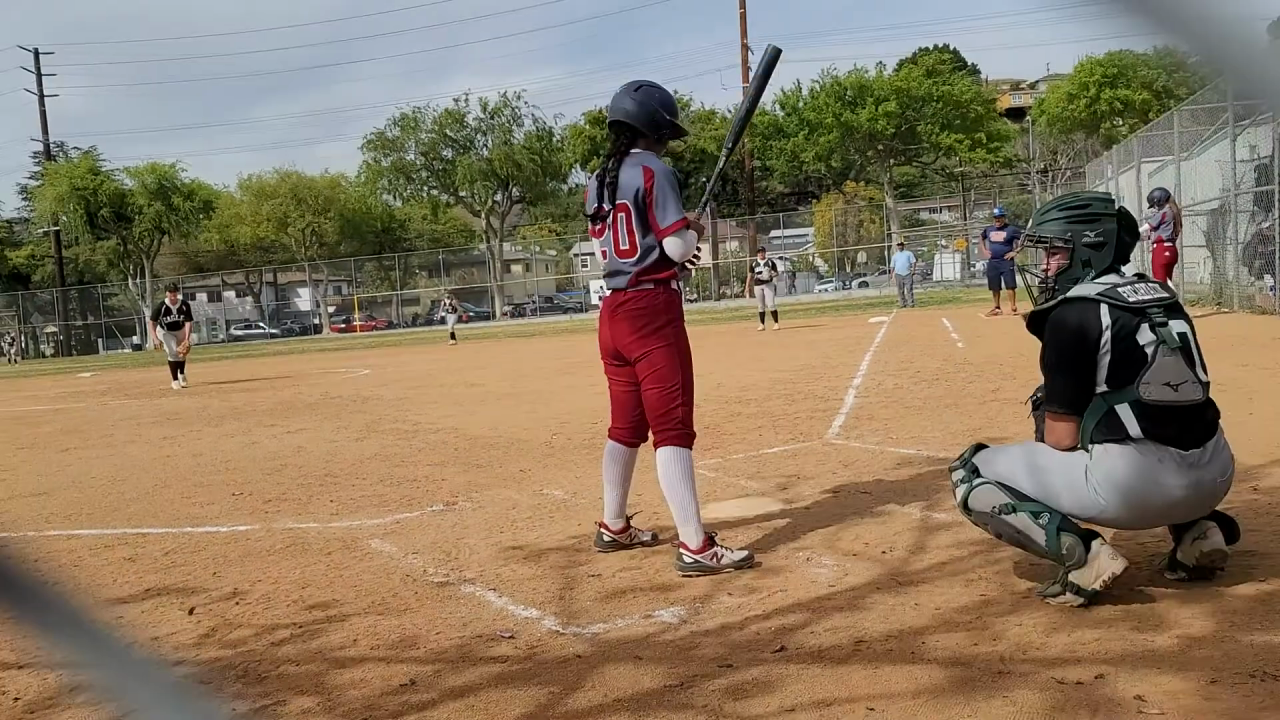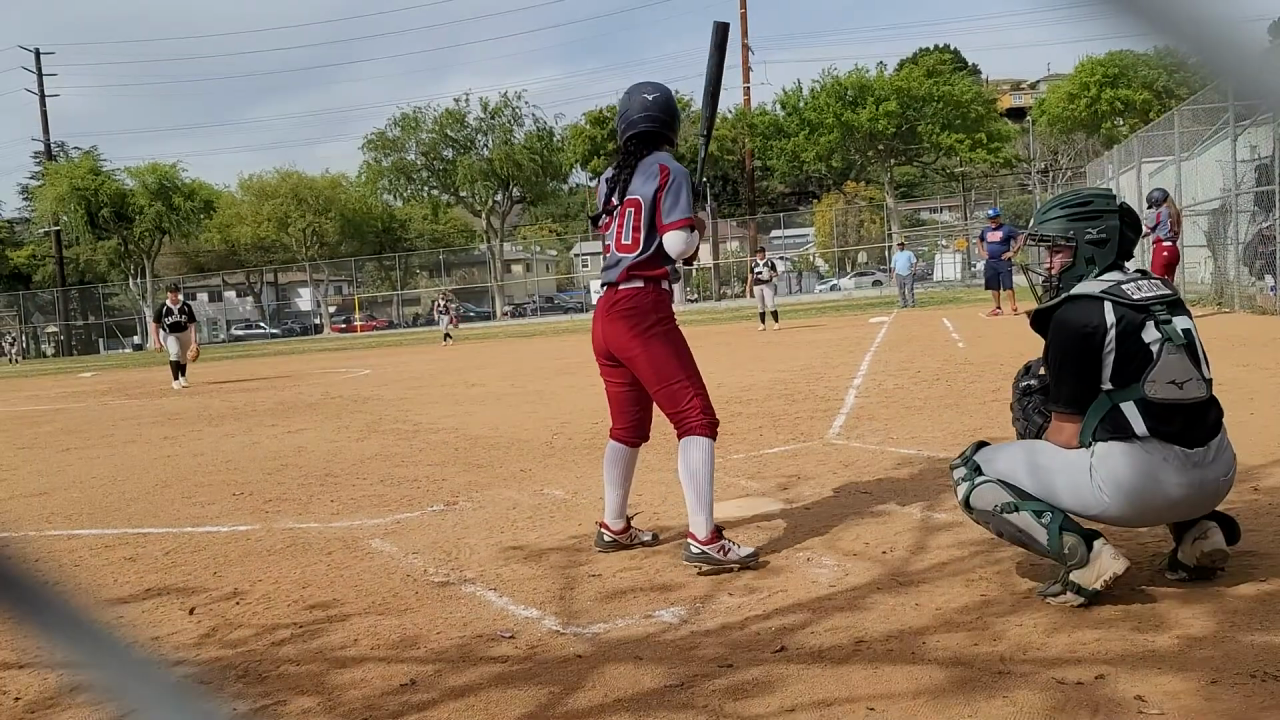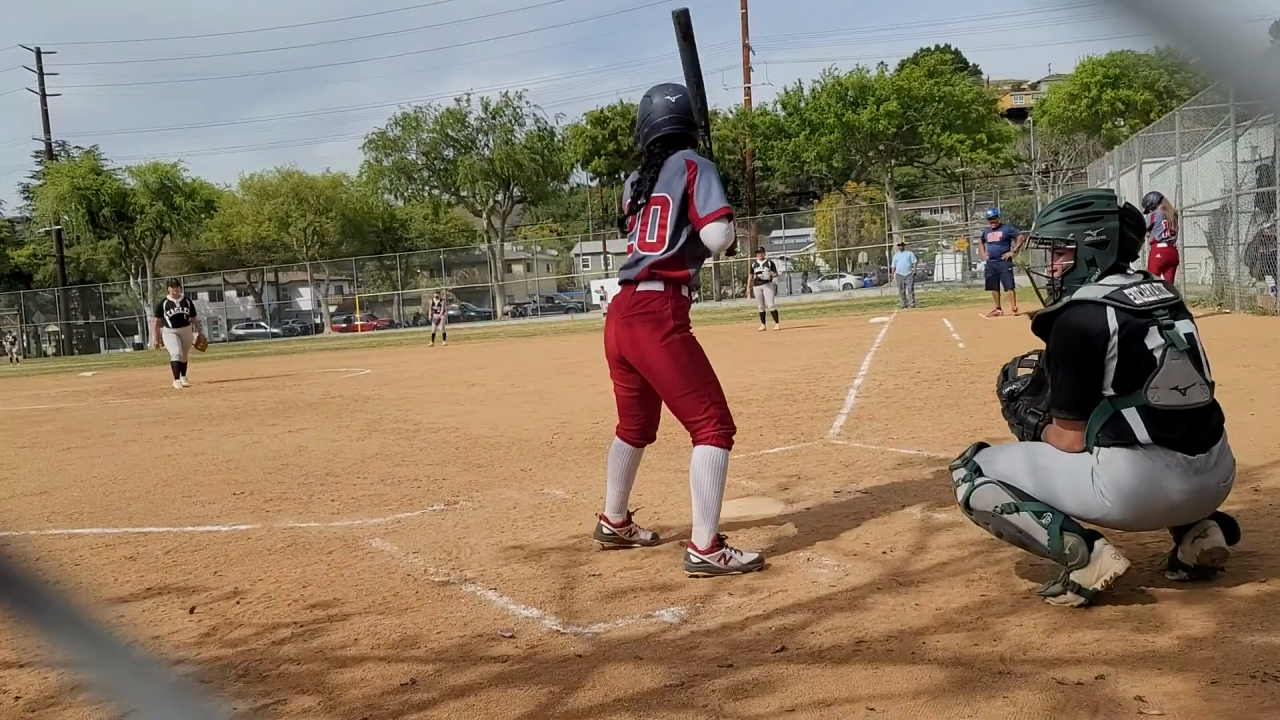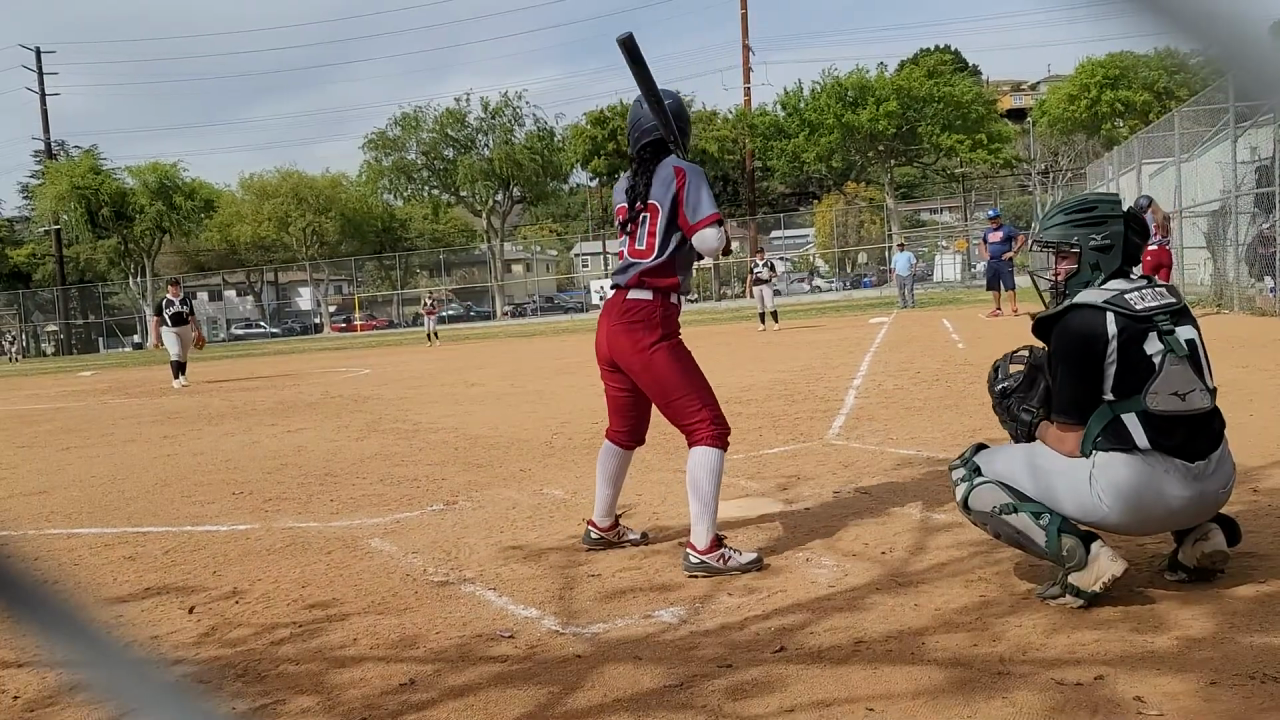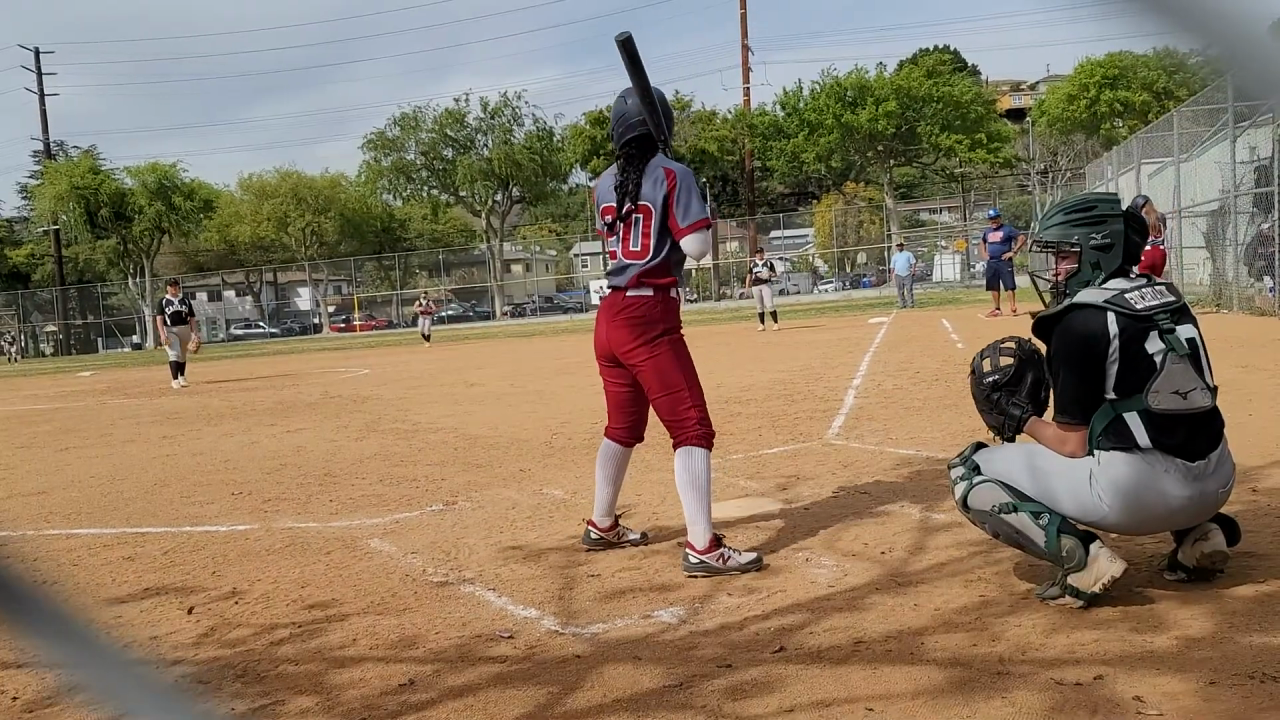
dt=0.3s
person 1, frame 1
left shoulder: (598, 181)
right shoulder: (655, 171)
right elbow: (679, 248)
right wrist: (694, 230)
left hip: (615, 313)
right hip: (653, 310)
left knee: (626, 426)
right knee: (673, 427)
left ankle: (613, 526)
right ankle: (695, 547)
person 1, frame 2
left shoulder: (609, 180)
right shoulder: (668, 171)
right elbow: (678, 246)
right wrist: (695, 227)
left hip: (608, 313)
right hip: (644, 311)
left knee: (627, 426)
right knee: (695, 418)
left ankle: (614, 527)
right ankle: (703, 539)
person 1, frame 3
left shoulder: (635, 181)
right shoulder: (696, 167)
right elbow: (717, 238)
right wrist: (729, 225)
left hip: (622, 313)
right hip: (659, 317)
left knee: (635, 427)
right knee: (713, 425)
left ankle: (614, 521)
right ankle: (704, 548)
person 1, frame 4
left shoulder: (624, 185)
right shoulder: (684, 174)
right elbow: (709, 243)
left wrist: (697, 233)
right wrist: (719, 230)
left hip: (614, 318)
right hip: (649, 323)
left knee: (624, 429)
right knee: (707, 427)
left ankle: (602, 525)
right ankle: (703, 547)
person 1, frame 5
left shoulder: (604, 183)
right shoulder: (673, 175)
right elbow: (696, 248)
right wrist: (701, 222)
left hip: (611, 316)
right hip: (651, 317)
left knee: (622, 427)
right knee: (691, 429)
left ankle: (602, 525)
right ankle: (702, 547)
person 2, frame 1
left shoulder: (1071, 313)
right shoulder: (1159, 295)
left elbow: (1062, 434)
left wrist: (1044, 424)
left hip: (1132, 484)
left knee: (971, 473)
left ankle: (1081, 554)
right ankle: (1198, 529)
person 2, frame 2
left shoulder: (1075, 313)
right shoulder: (1161, 293)
left elbow: (1069, 436)
left wrist: (1037, 425)
left hip: (1137, 482)
left knee: (972, 470)
left ankle: (1082, 552)
right ankle: (1198, 528)
person 2, frame 3
left shoulder: (1078, 317)
right shoulder: (1164, 296)
left elbow: (1072, 440)
left wrist: (1034, 425)
left hip: (1138, 486)
left knee: (973, 471)
left ankle: (1082, 553)
right ankle: (1197, 528)
person 2, frame 4
left shoulder: (1079, 321)
right shoulder: (1167, 300)
left elbow: (1072, 444)
left wrist: (1033, 425)
left hip: (1138, 491)
left knee: (971, 472)
left ankle: (1080, 555)
right ankle: (1198, 530)
person 2, frame 5
left shoulder: (1080, 320)
right shoulder: (1168, 299)
left elbow: (1074, 444)
left wrist: (1023, 420)
left hip: (1138, 491)
left knee: (970, 471)
left ankle: (1079, 556)
right ankle: (1198, 531)
